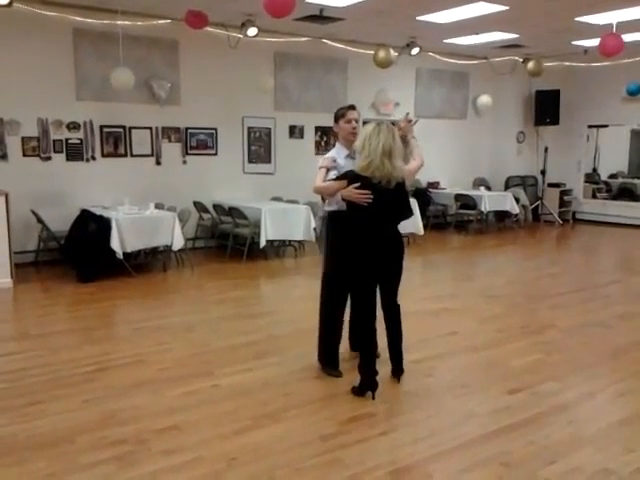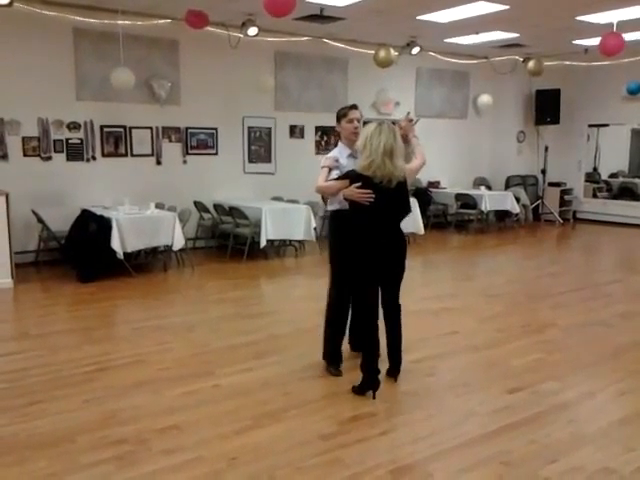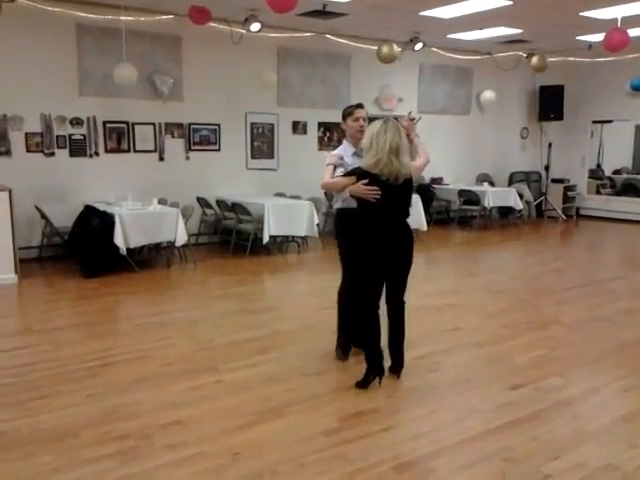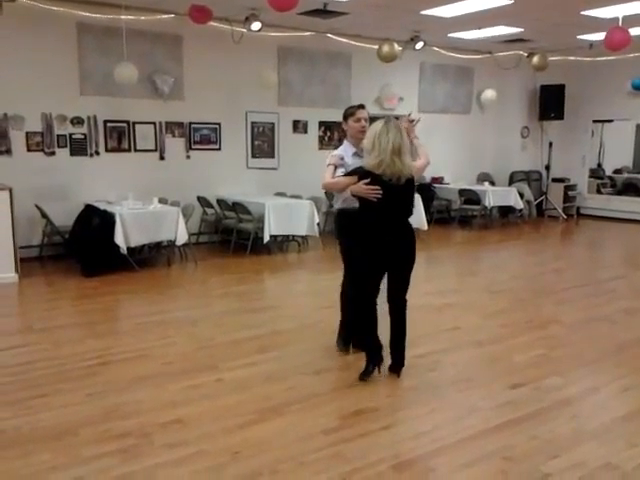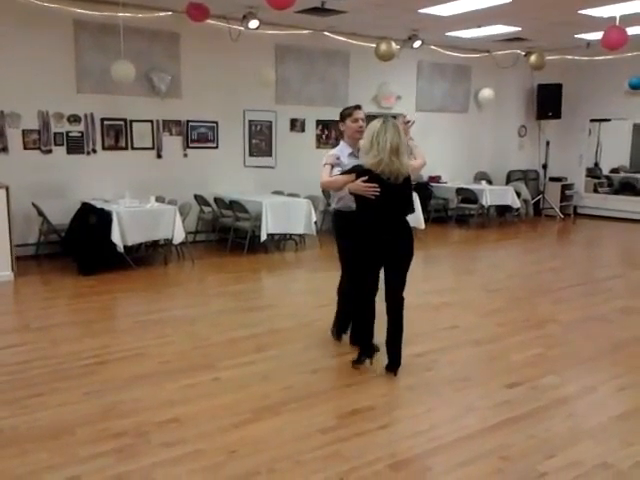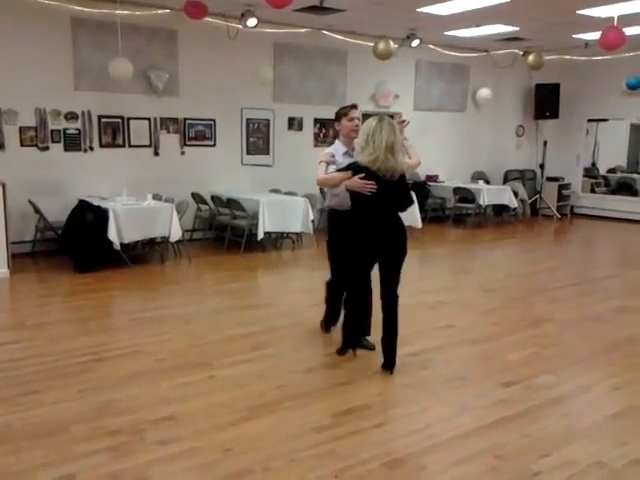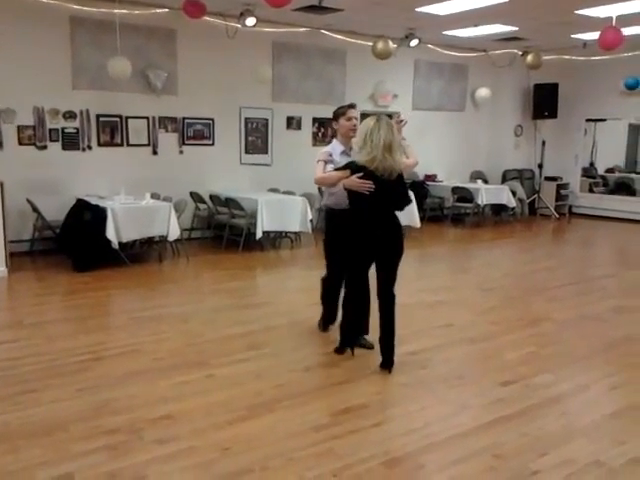
dt=0.1s
person 1, frame 1
left shoulder: (355, 176)
right shoulder: (399, 176)
left elbow: (318, 188)
right elbow: (419, 160)
left wrist: (324, 167)
right wrist: (409, 134)
left hip: (363, 251)
right hip: (391, 248)
left knee: (364, 312)
right knee: (391, 306)
left ankle: (368, 379)
right ankle: (397, 366)
person 1, frame 2
left shoulder: (356, 176)
right shoulder: (401, 175)
left elbow: (320, 188)
right elbow: (421, 159)
left wrist: (326, 166)
right wrist: (411, 133)
left hip: (367, 250)
right hip: (394, 246)
left knee: (367, 311)
right knee: (392, 305)
left ankle: (370, 377)
right ankle: (394, 366)
person 1, frame 3
left shoulder: (363, 173)
right shoulder: (407, 172)
left elbow: (327, 185)
right elbow: (425, 157)
left wrist: (332, 164)
right wrist: (412, 133)
left hip: (373, 245)
right hip: (401, 243)
left knee: (368, 304)
right knee: (396, 301)
left ankle: (374, 366)
right ankle: (397, 363)
person 1, frame 4
left shoulder: (365, 173)
right shoulder: (408, 172)
left elbow: (329, 185)
right elbow: (425, 159)
left wrist: (333, 164)
right wrist: (411, 135)
left hip: (375, 245)
right hip: (403, 242)
left knee: (366, 298)
right knee: (398, 300)
left ankle: (373, 356)
right ankle: (397, 362)
person 1, frame 5
left shoulder: (363, 171)
right shoulder: (404, 170)
left elbow: (326, 184)
right wrist: (407, 136)
left hip: (373, 241)
right hip: (401, 240)
left knee: (363, 294)
right knee: (395, 298)
left ankle: (365, 347)
right ankle: (394, 360)
person 1, frame 6
left shoulder: (358, 169)
right shoulder: (399, 168)
left elbow: (322, 181)
right wrist: (401, 135)
left hip: (366, 238)
right hip: (394, 237)
left knee: (356, 288)
right knee: (390, 295)
left ankle: (349, 342)
right ankle: (389, 358)
person 1, frame 7
left shoulder: (357, 168)
right shoulder: (397, 168)
left elbow: (320, 180)
right wrist: (399, 137)
left hip: (364, 236)
right hip: (392, 236)
left knee: (354, 287)
right knee: (386, 294)
left ankle: (347, 340)
right ankle: (387, 356)
person 2, frame 1
right shoulder: (331, 158)
right wrist: (343, 193)
right hip: (340, 224)
right knee: (335, 290)
left ankle: (359, 340)
right ankle: (328, 357)
person 2, frame 2
right shoulder: (334, 158)
right wrist: (345, 193)
right hip: (343, 223)
right knee: (341, 287)
left ankle: (359, 340)
right ankle: (332, 355)
person 2, frame 3
right shoulder: (338, 156)
right elbow: (327, 185)
right wrist: (351, 190)
right hip: (348, 220)
right knee: (352, 278)
right ankle: (344, 340)
person 2, frame 4
right shoulder: (339, 156)
right elbow: (327, 184)
right wrist: (352, 189)
right hip: (349, 221)
right knee: (354, 276)
right ankle: (345, 333)
person 2, frame 5
right shoulder: (335, 156)
right elbow: (325, 182)
right wrist: (351, 187)
right hip: (346, 220)
right knee: (351, 275)
right ankle: (340, 324)
person 2, frame 6
right shoulder: (330, 155)
right elbow: (321, 180)
right wrist: (348, 184)
right hip: (340, 219)
right knee: (340, 275)
left ankle: (357, 332)
right ankle: (330, 316)
person 2, frame 7
right shoulder: (328, 153)
right wrist: (345, 183)
right hip: (337, 218)
right knee: (335, 273)
left ankle: (356, 331)
right ankle: (327, 315)
